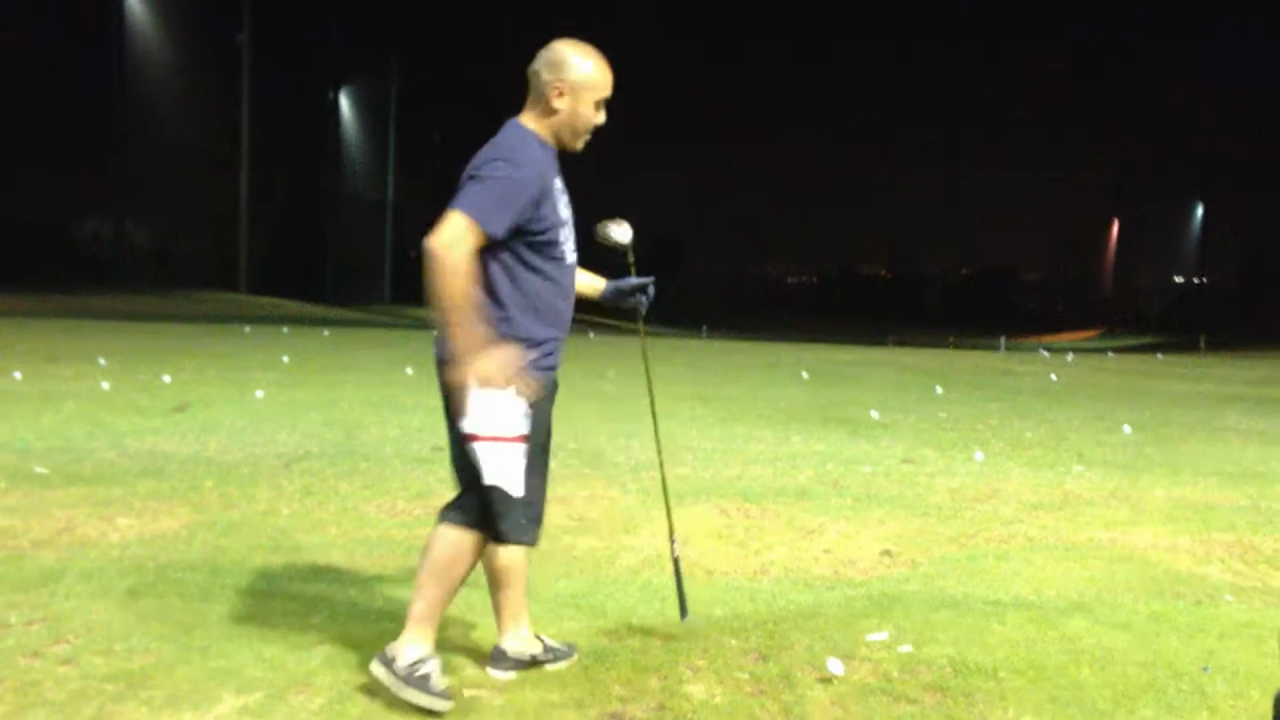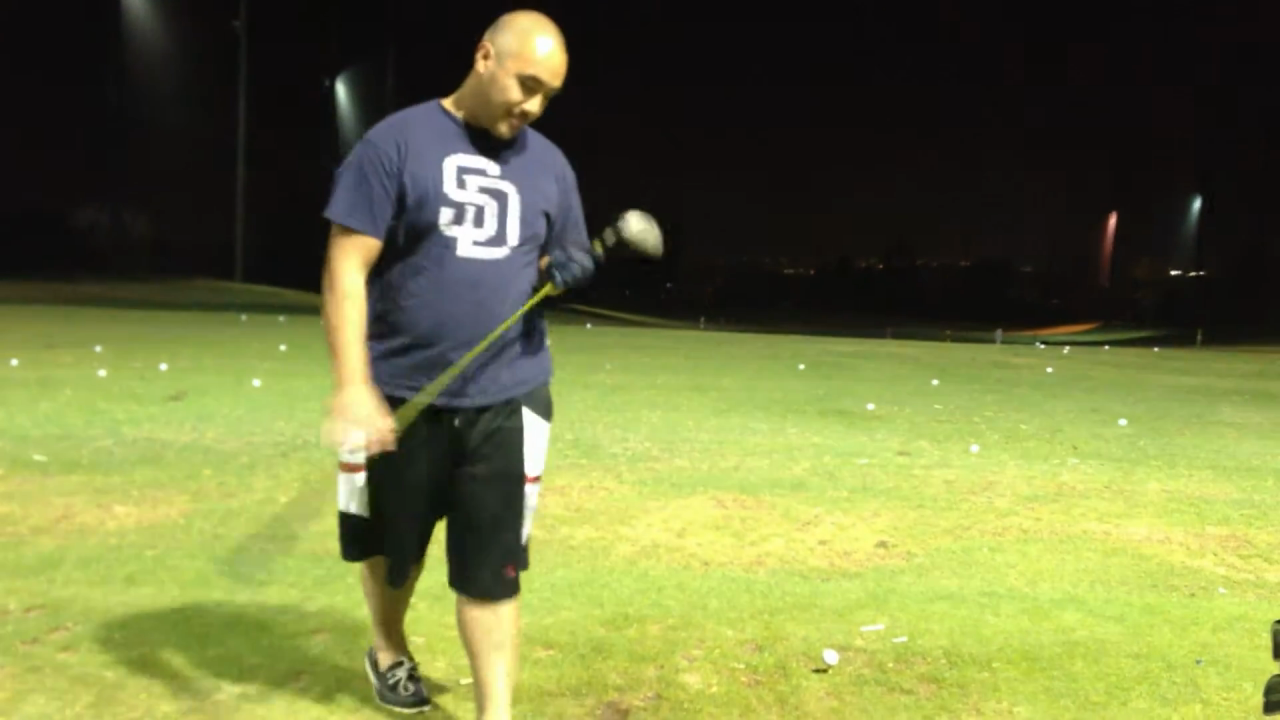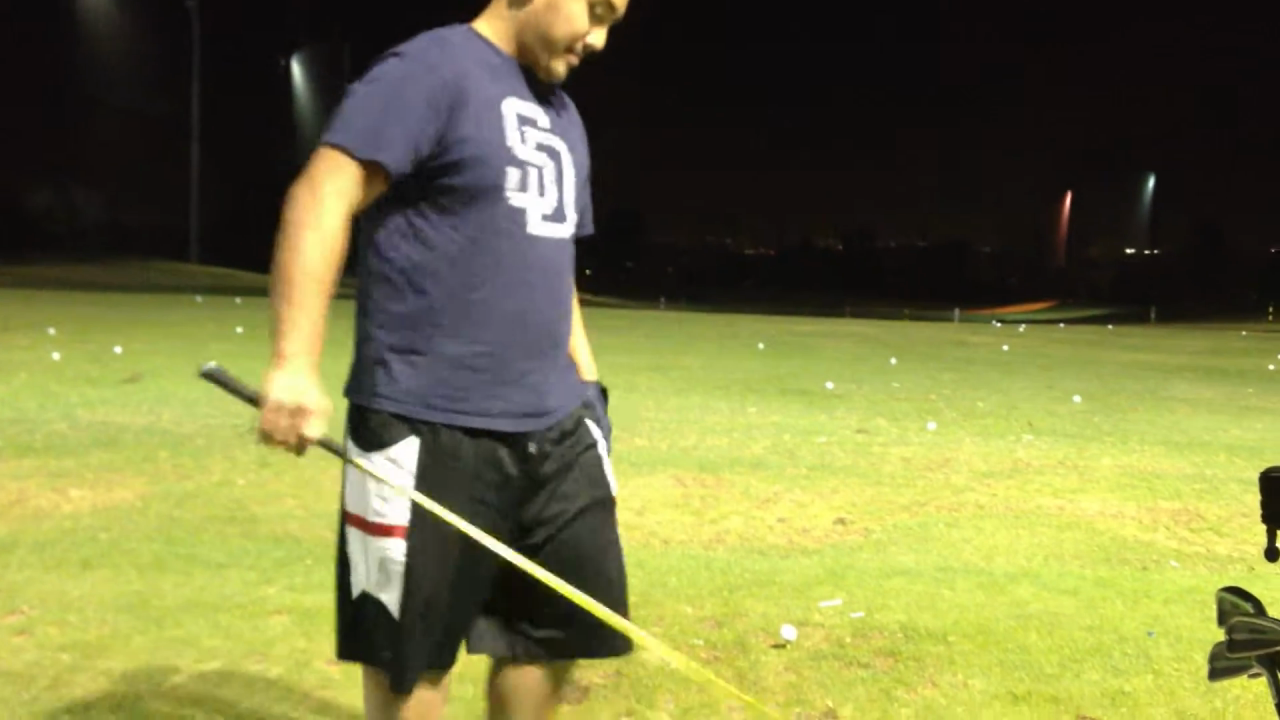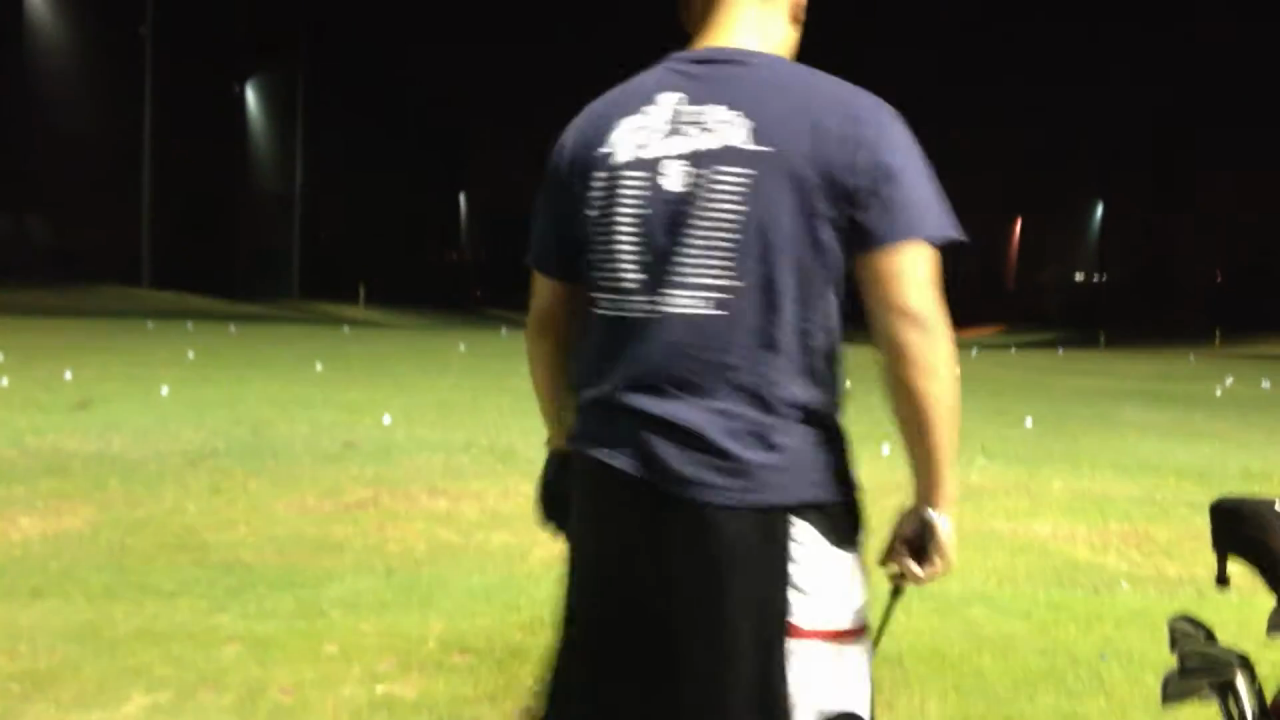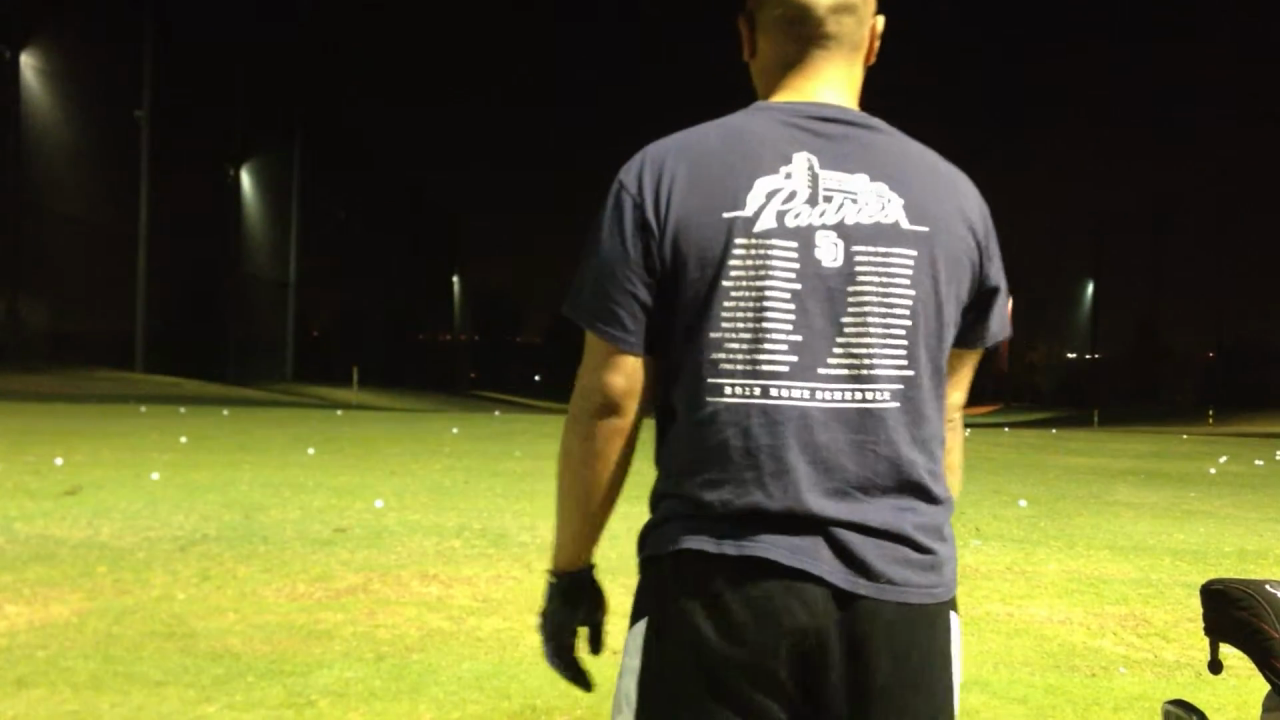
dt=1s
person 1, frame 1
left shoulder: (546, 161)
right shoulder: (517, 164)
right elbow: (447, 246)
left wrist: (610, 290)
right wrist: (473, 349)
left hip: (518, 370)
right hip: (497, 368)
left knee: (515, 505)
right knee: (487, 505)
left ankle: (517, 638)
right ankle: (410, 647)
person 1, frame 2
left shoulder: (549, 165)
right shoulder: (395, 144)
left elbow: (568, 262)
right elbow: (347, 267)
left wrist: (566, 271)
right wrist: (354, 387)
left hip: (510, 401)
right hip: (405, 394)
left knee: (492, 563)
right knee: (389, 541)
right ankle: (388, 651)
person 1, frame 3
left shoulder: (562, 114)
right shoulder: (432, 71)
right elbow: (322, 199)
left wrist: (587, 379)
right wrist: (294, 364)
left hip: (552, 425)
right hip: (427, 427)
left knee: (563, 622)
right knee: (408, 645)
person 1, frame 4
left shoulder: (595, 127)
right shoulder: (856, 123)
left elbow: (549, 320)
right elbow: (911, 316)
left wrist: (565, 449)
right wrist: (933, 498)
left hip: (616, 485)
right hip: (770, 502)
person 1, frame 5
left shoulder: (665, 174)
right shoulder: (953, 197)
left elbow: (609, 403)
right elbow: (943, 415)
left wrist: (571, 571)
left hip: (714, 587)
right hip: (898, 593)
